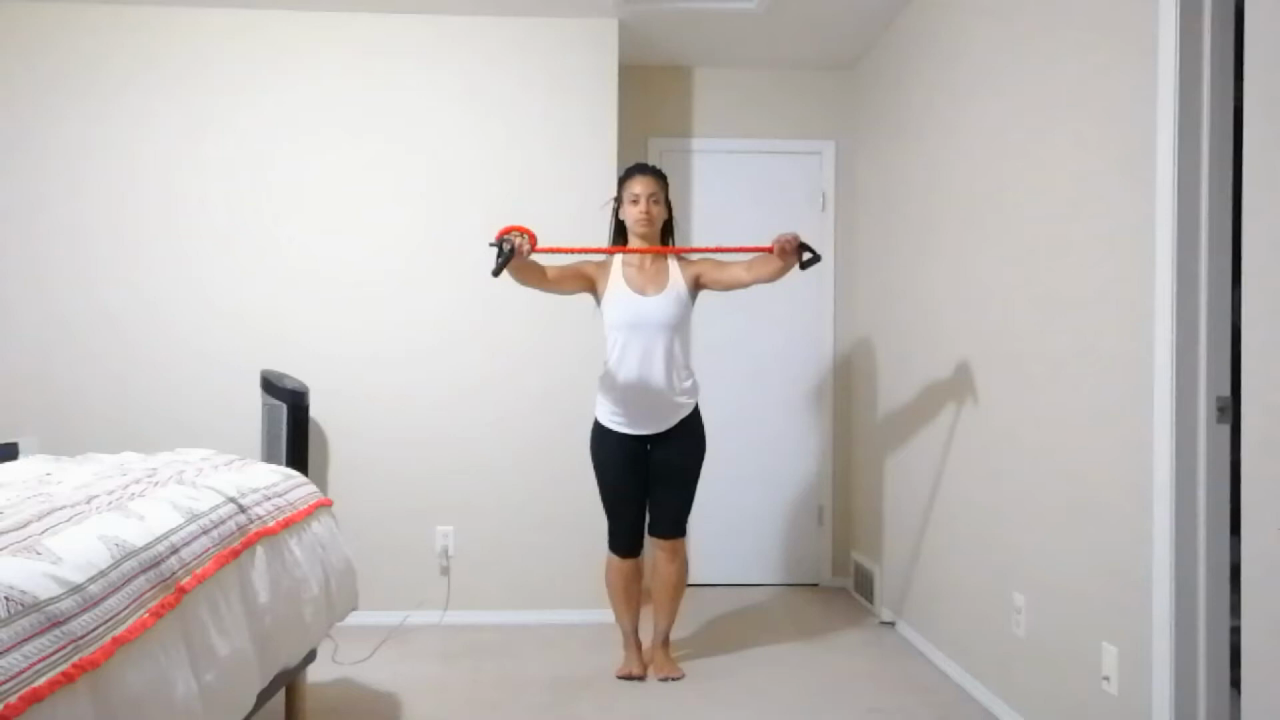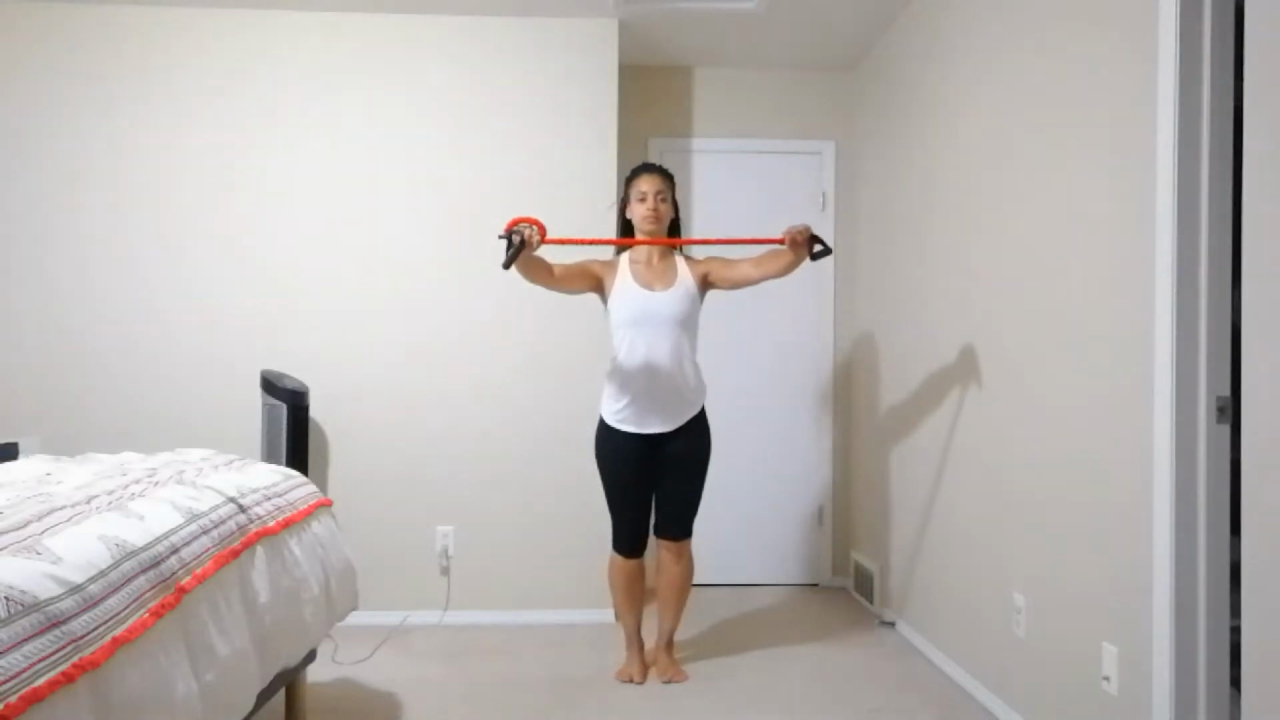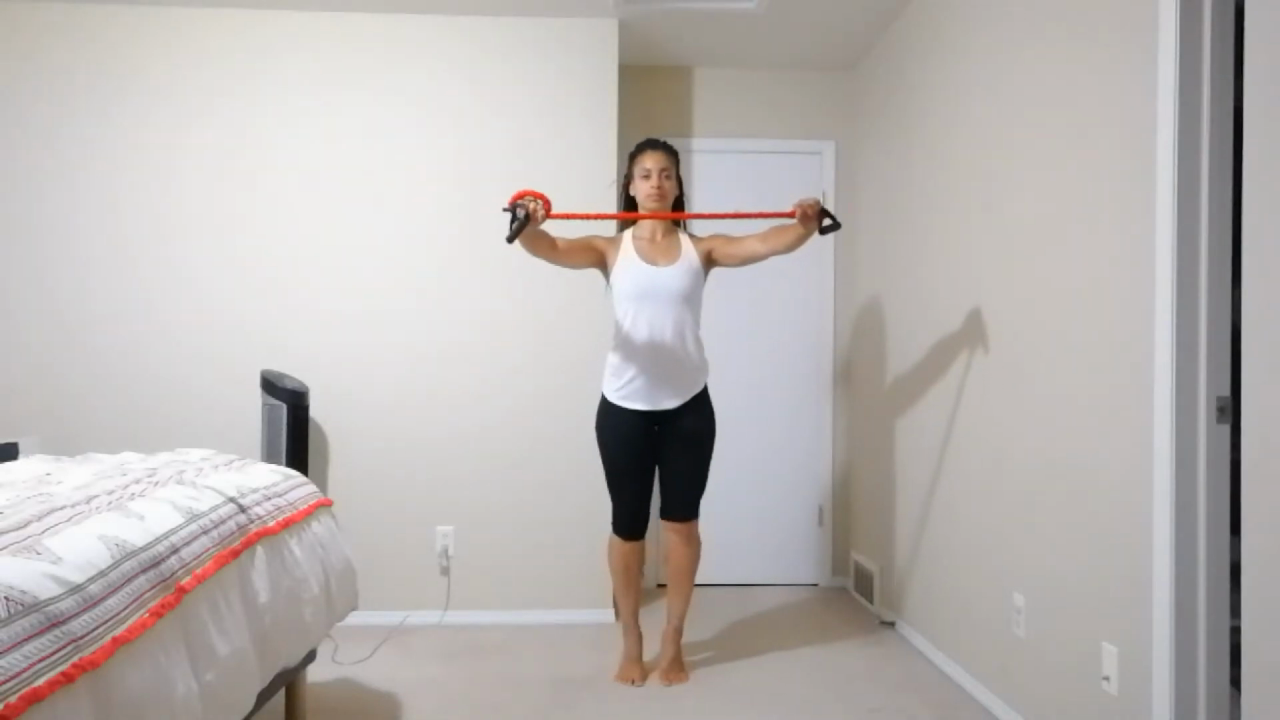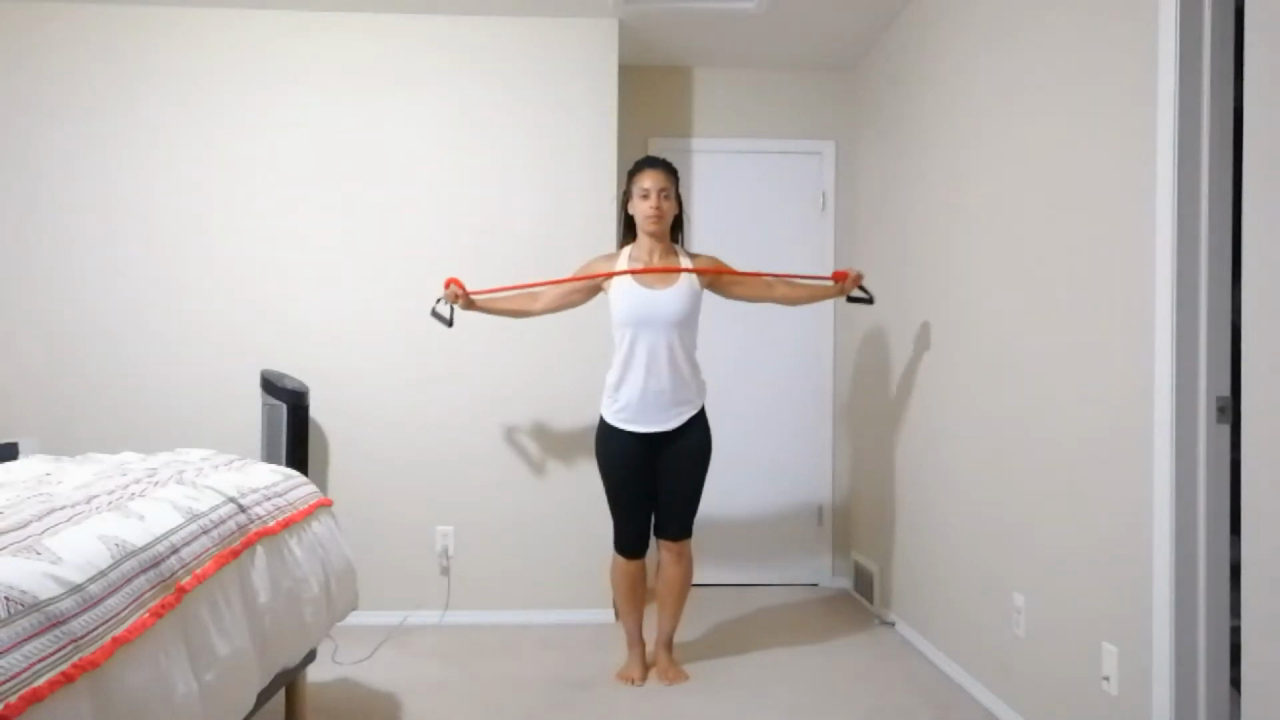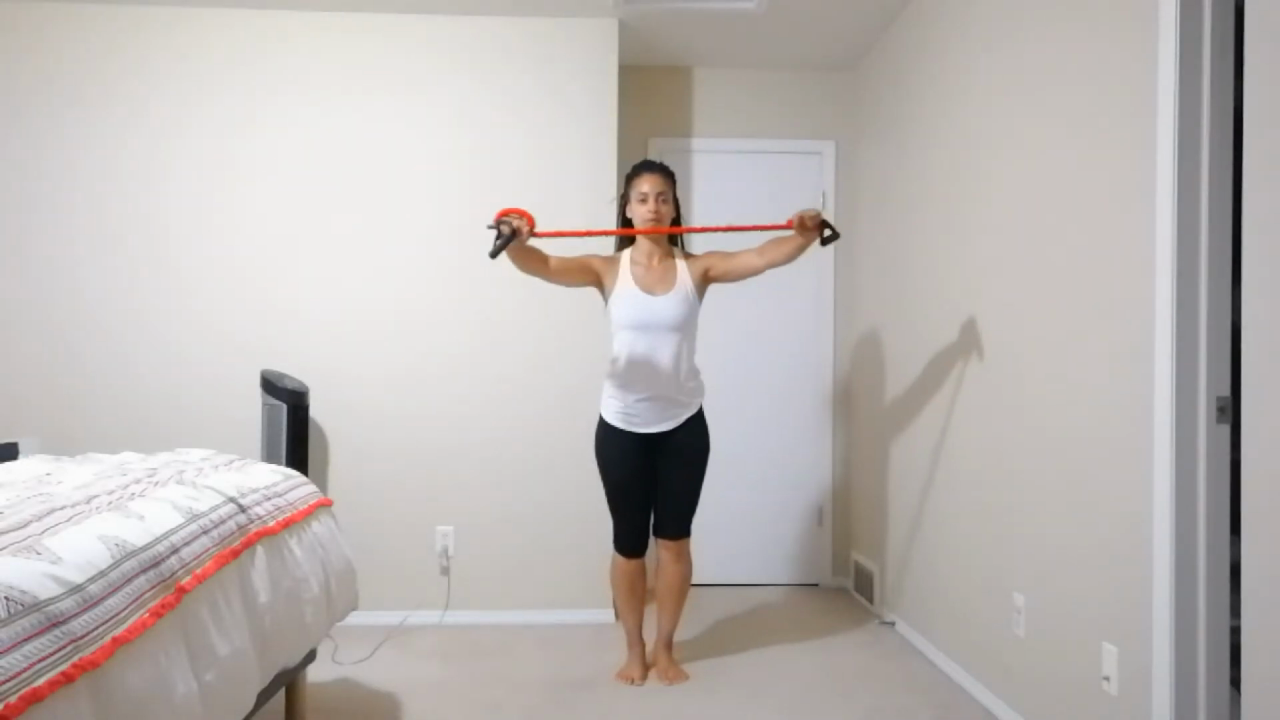
dt=1s
person 1, frame 1
left shoulder: (689, 272)
right shoulder: (601, 273)
left elbow: (749, 272)
right elbow: (543, 277)
left wrist: (785, 258)
right wrist: (516, 261)
left hip: (678, 426)
right hip: (617, 428)
left knee: (670, 539)
right knee: (624, 544)
left ankle: (661, 645)
right ankle: (630, 646)
person 1, frame 2
left shoulder: (697, 271)
right shoulder: (607, 272)
left elbow: (758, 269)
right elbow: (550, 276)
left wrist: (797, 252)
right wrist: (523, 255)
left hip: (685, 427)
right hip: (623, 428)
left knee: (675, 540)
right knee: (628, 543)
left ankle: (665, 646)
right ankle: (633, 648)
person 1, frame 3
left shoulder: (701, 249)
right shoulder: (610, 248)
left elbow: (766, 243)
right elbow: (549, 249)
left wrist: (806, 225)
right wrist: (527, 227)
left hip: (688, 406)
right hip: (624, 406)
left knee: (681, 522)
right knee: (628, 525)
left ankle: (672, 644)
right ankle: (631, 644)
person 1, frame 4
left shoulder: (700, 268)
right shoulder: (606, 269)
left elbow: (772, 289)
right elbow: (539, 301)
left wrist: (833, 291)
right wrist: (473, 303)
left hip: (684, 426)
right hip: (623, 427)
left knee: (675, 541)
right knee: (629, 544)
left ankle: (665, 648)
right ankle: (634, 649)
person 1, frame 5
left shoulder: (698, 268)
right shoulder: (606, 268)
left elbow: (764, 257)
right elbow: (541, 266)
left wrist: (804, 236)
right wrist: (516, 243)
left hip: (683, 425)
right hip: (622, 426)
left knee: (674, 540)
right knee: (628, 542)
left ankle: (664, 647)
right ankle: (634, 648)
